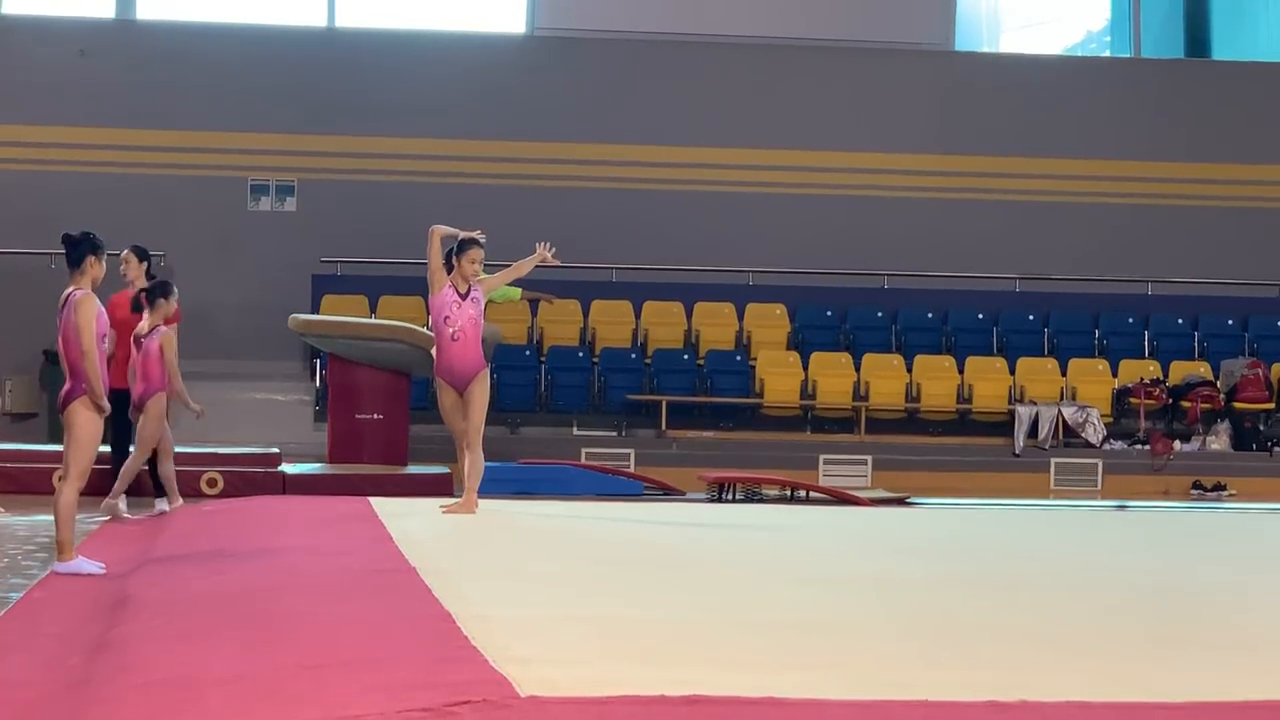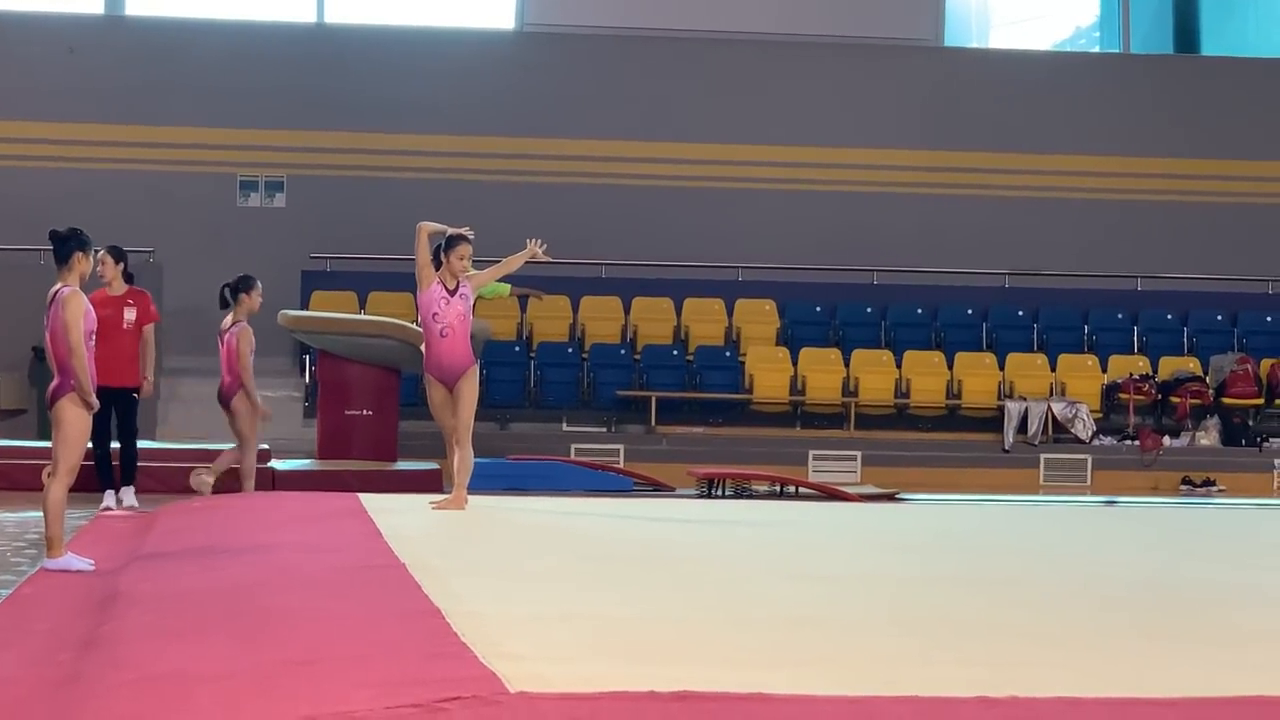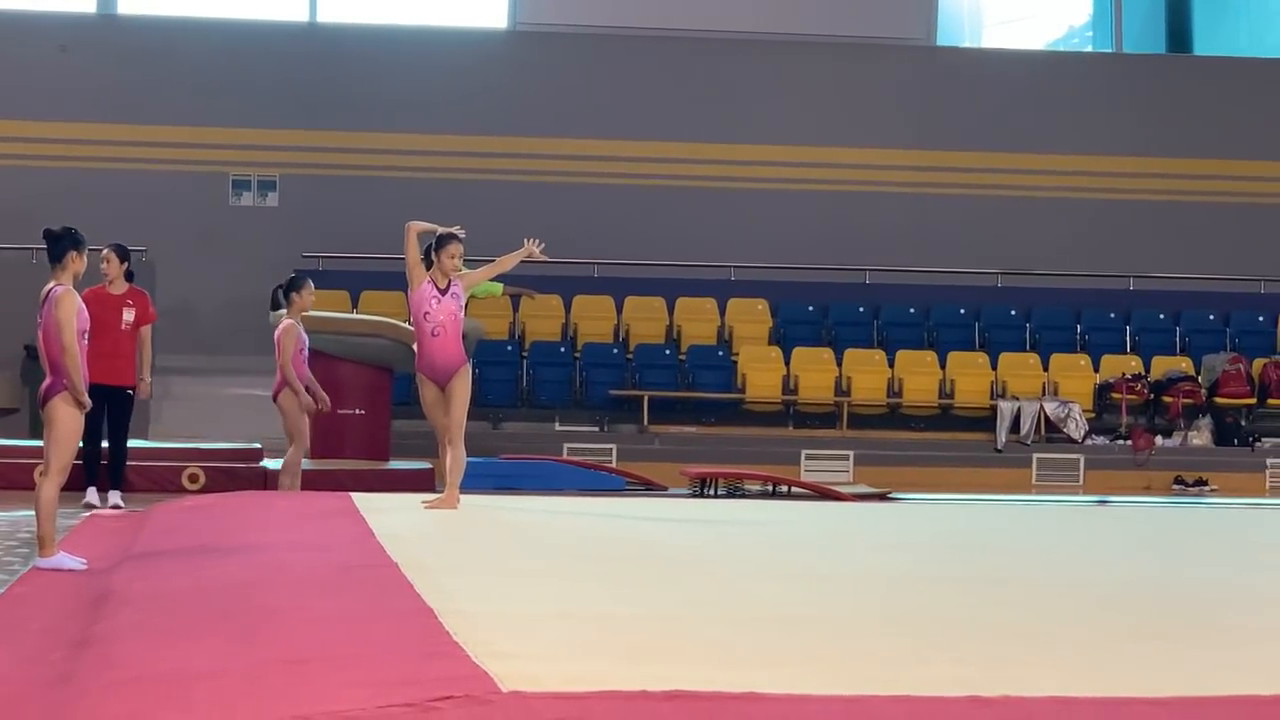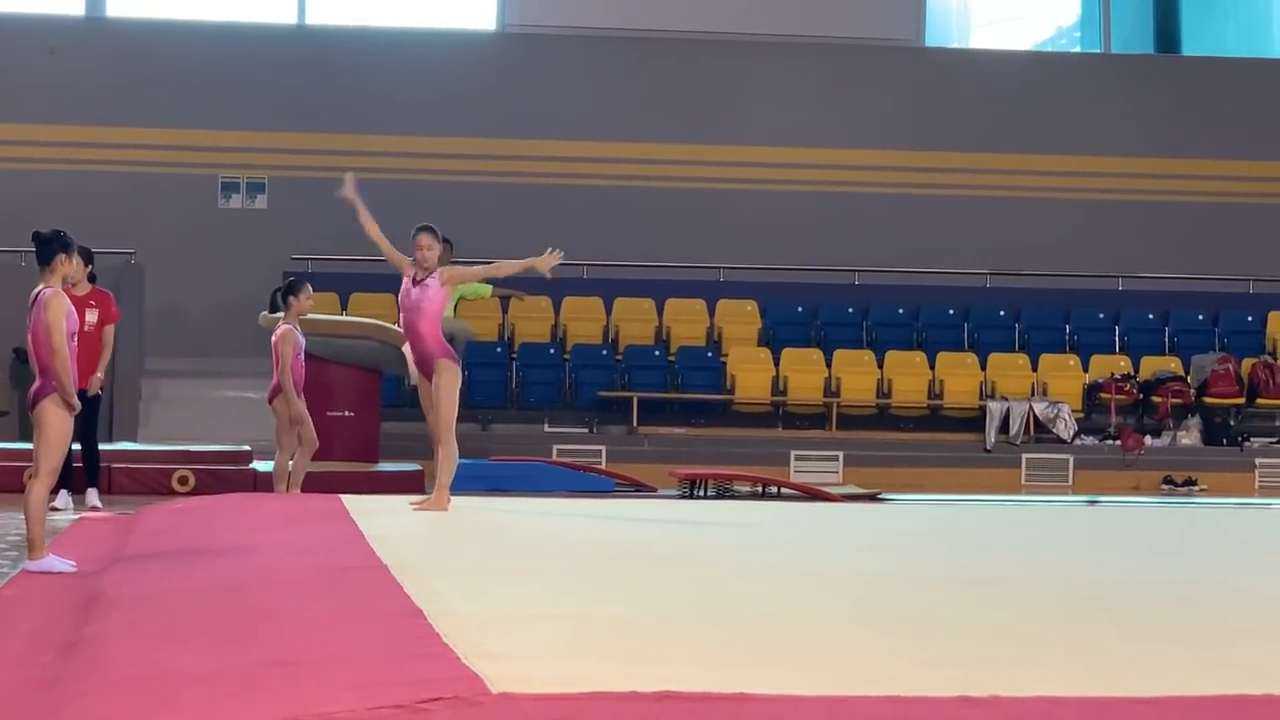
dt=0.7s
person 1, frame 1
left shoulder: (68, 298)
right shoulder: (86, 299)
left elbow: (66, 350)
right elbow: (88, 352)
right wrist: (101, 398)
left hip: (75, 395)
right hip: (85, 398)
left knee: (72, 480)
right knee: (73, 480)
left ankle: (68, 553)
right ankle: (66, 557)
person 1, frame 2
left shoulder: (55, 294)
right shoulder: (73, 296)
right elbow: (76, 349)
right wrist: (89, 395)
left hip: (62, 391)
right hip: (73, 394)
left knee: (60, 476)
right knee: (62, 476)
left ankle: (57, 550)
right ankle: (55, 553)
person 1, frame 3
left shoulder: (48, 293)
right shoulder: (67, 295)
left elbow: (45, 344)
right elbow: (69, 349)
right wrist: (81, 394)
left hip: (54, 391)
right hip: (65, 394)
left knee: (52, 475)
right knee: (54, 475)
left ankle: (49, 549)
right ankle: (47, 552)
person 1, frame 4
left shoulder: (38, 295)
right shoulder: (56, 297)
left elbow: (36, 347)
right elbow: (59, 351)
right wrist: (71, 396)
left hip: (43, 392)
right hip: (54, 396)
left knee: (42, 477)
right knee: (44, 478)
left ankle: (38, 551)
right ankle: (36, 555)
person 2, frame 1
left shoulder: (481, 288)
right shoulder: (439, 283)
left elbow: (515, 271)
right elbow: (435, 232)
left wrist: (539, 257)
right wrist: (462, 234)
left hip: (475, 373)
right hip: (446, 375)
left knee: (473, 440)
right knee: (460, 440)
left ankle: (469, 499)
right ankle: (466, 496)
person 2, frame 2
left shoulder: (470, 284)
right shoulder: (428, 279)
left elbow: (504, 267)
right elbow: (422, 228)
left wrist: (529, 253)
right wrist: (450, 231)
left hip: (465, 369)
right hip: (435, 372)
left knee: (462, 436)
right knee: (449, 437)
left ankle: (459, 494)
right ankle: (456, 492)
person 2, frame 3
left shoulder: (461, 283)
right shoulder: (418, 279)
left elbow: (498, 266)
right elbow: (411, 228)
left wrist: (526, 252)
right wrist: (439, 230)
left hip: (456, 368)
right hip: (427, 370)
left knee: (455, 435)
right knee: (442, 436)
left ankle: (451, 494)
right ankle: (447, 492)
person 2, frame 4
left shoulder: (446, 276)
right shoulder: (408, 270)
left elbow: (490, 270)
right elbow: (377, 235)
left wrist: (532, 263)
right wrist: (355, 199)
left hip: (442, 360)
right hip: (423, 363)
left knee: (445, 431)
right knee: (436, 432)
left ankle: (441, 494)
right ankle: (437, 490)
person 3, frame 1
right shoulder: (115, 301)
right elbow: (109, 342)
right hip: (119, 382)
right knee: (118, 442)
left ankle: (161, 498)
right ankle: (121, 497)
person 3, frame 2
left shoulder: (141, 298)
right shoulder: (93, 300)
left elbow: (148, 340)
left wrist: (149, 376)
left hip: (128, 381)
right hip: (98, 380)
left knee: (127, 437)
right knee: (100, 439)
left ankle: (127, 489)
right ankle: (109, 492)
person 3, frame 3
left shoulder: (140, 298)
right shoulder: (90, 296)
left elbow: (145, 341)
left wrist: (145, 377)
left hip: (124, 380)
right hip: (92, 377)
left knee: (118, 437)
right knee: (91, 435)
left ankle: (115, 491)
right ankle: (92, 489)
person 3, frame 4
left shoulder: (103, 299)
left elbow: (108, 341)
left wrist: (99, 373)
left hip: (89, 380)
left knee: (88, 436)
left ankle: (92, 490)
right ankle: (63, 492)
person 4, frame 1
left shoulder: (138, 331)
right shoulder: (165, 334)
left elbow: (133, 369)
right elbow: (173, 374)
left wrist: (135, 401)
right wrist: (189, 402)
left hip: (140, 395)
right hip: (154, 397)
left knee: (167, 449)
right knee: (141, 453)
left ankle: (175, 501)
right ankle: (113, 500)
person 4, frame 2
left shoulder: (226, 324)
right shoulder: (243, 330)
right elbow: (244, 370)
left wrist: (254, 397)
right wrist: (257, 402)
left hip: (226, 390)
right hip: (239, 392)
left knee: (244, 446)
right knee: (250, 447)
left ankle: (205, 476)
person 4, frame 3
left shoulder: (295, 325)
right shoulder: (289, 326)
right elbow: (285, 364)
left wrist: (318, 391)
right wrist: (302, 394)
left hip: (295, 391)
right hip: (288, 391)
left knee: (299, 446)
right knee: (299, 445)
right ankle: (284, 493)
person 4, frame 4
left shoulder: (294, 328)
right shoulder: (286, 331)
right elbow: (284, 370)
left wrist: (299, 400)
right wrist: (293, 403)
left hip: (293, 395)
right hip: (284, 395)
left knee: (310, 444)
right knee: (286, 450)
left ankle: (294, 490)
